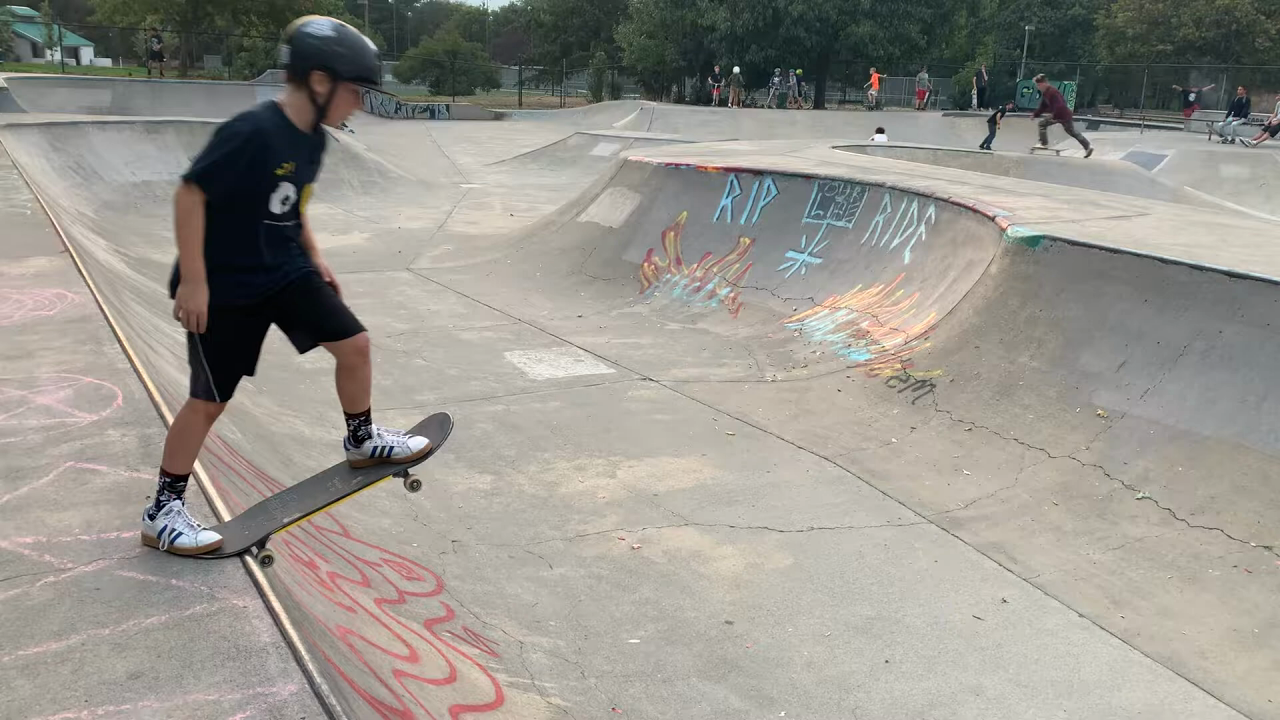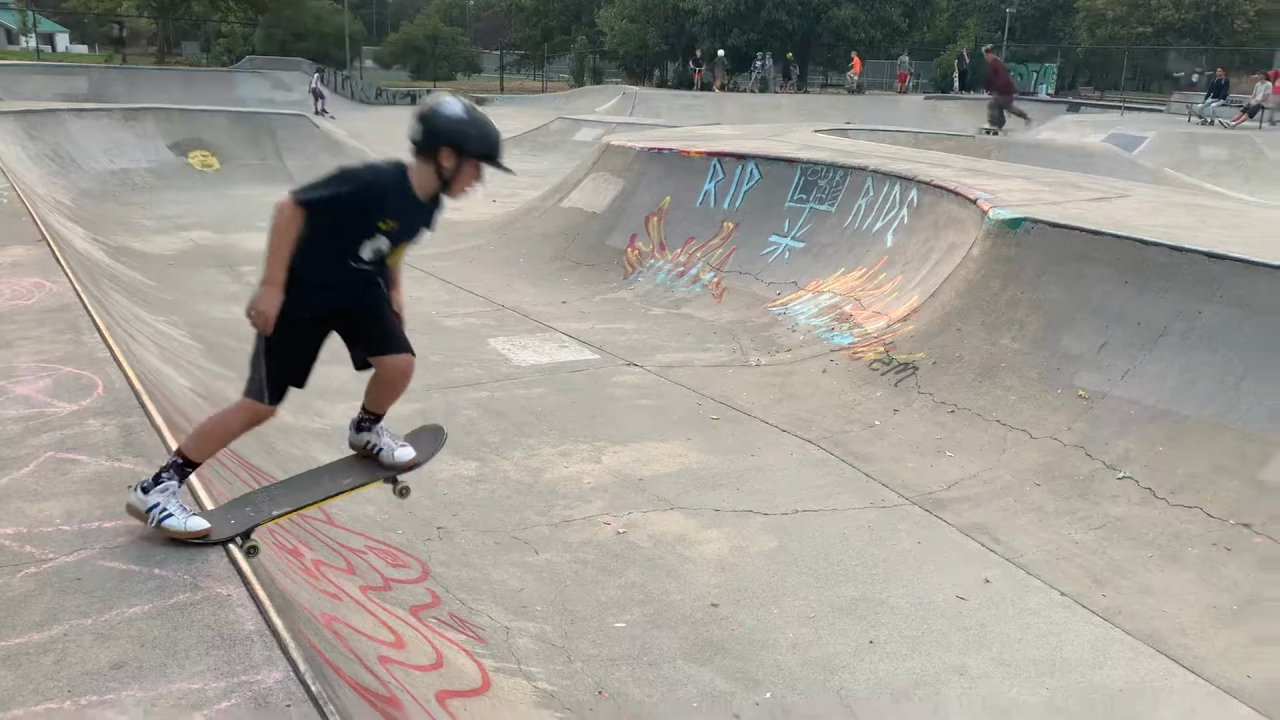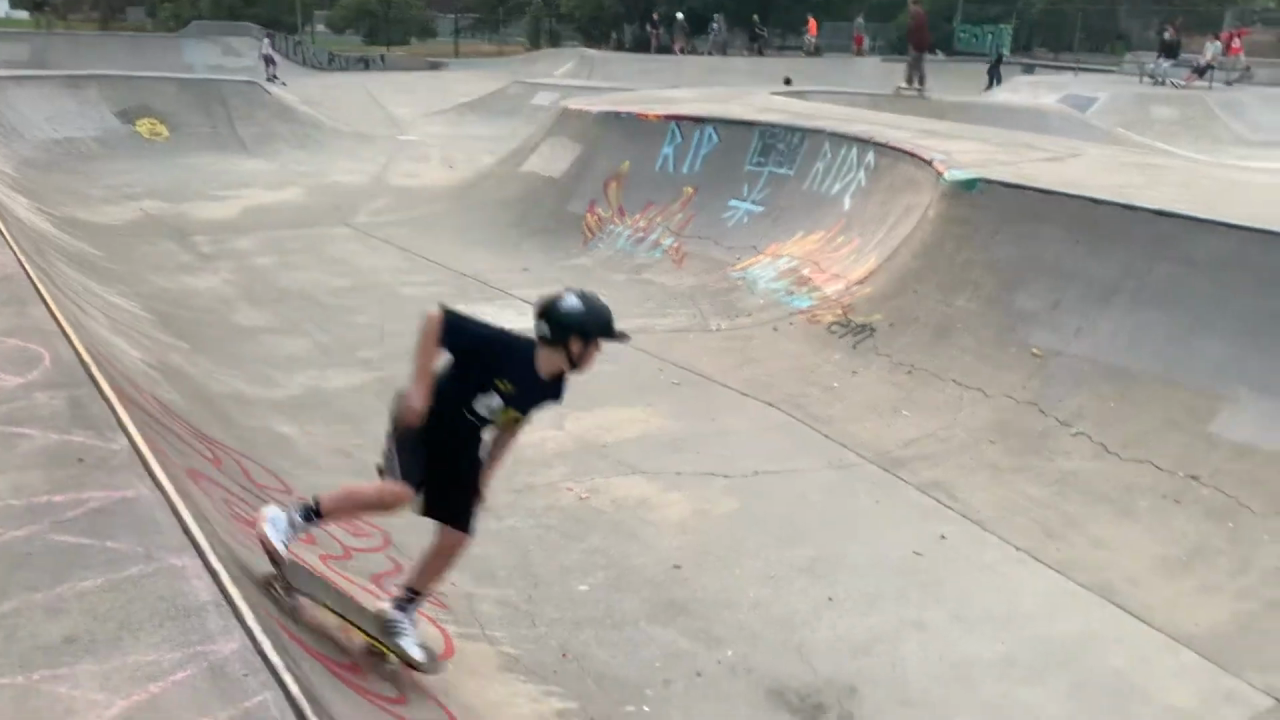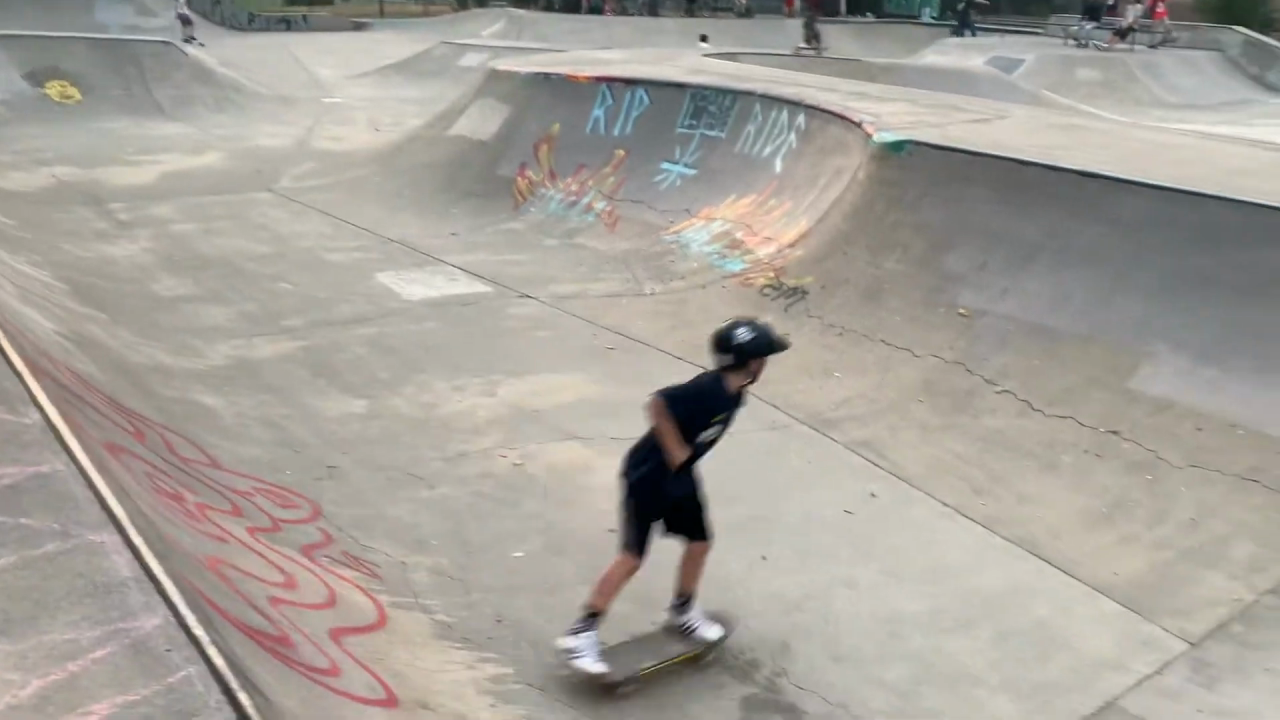
dt=0.3s
person 1, frame 1
left shoulder: (313, 138)
right shoulder: (250, 133)
right elbow: (191, 194)
left wrist: (315, 260)
right wrist: (191, 281)
left hip: (287, 271)
right hip: (227, 284)
left knee: (355, 344)
right knee: (209, 401)
left ankle: (361, 439)
right ankle: (162, 510)
person 1, frame 2
left shoulder: (426, 202)
right shoulder: (372, 183)
right elbow: (291, 207)
left wrist: (394, 290)
right wrist: (272, 287)
left hip: (359, 293)
right hip: (302, 296)
left knee: (400, 364)
right knee: (259, 406)
left ankle: (366, 430)
right ankle: (158, 487)
person 1, frame 3
left shoulder: (551, 386)
right shoulder: (503, 348)
right elbow: (436, 318)
left wrist: (487, 469)
right wrist: (419, 387)
left hip: (463, 440)
right hip: (423, 423)
left knee: (456, 535)
right knee: (397, 494)
left ankle: (401, 613)
right ankle: (297, 516)
person 1, frame 4
left shoulder: (733, 393)
right shoulder: (708, 390)
right elbow: (657, 403)
right wrist: (675, 451)
left hip: (681, 473)
right hip: (648, 472)
left knee: (700, 543)
right knee: (631, 558)
left ankle: (682, 611)
right ankle: (581, 632)
